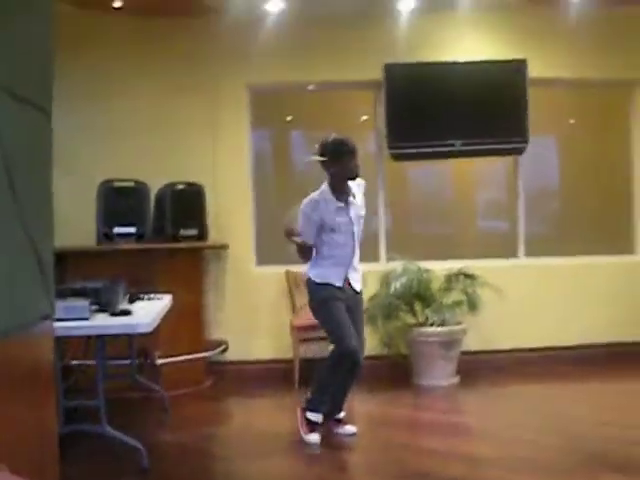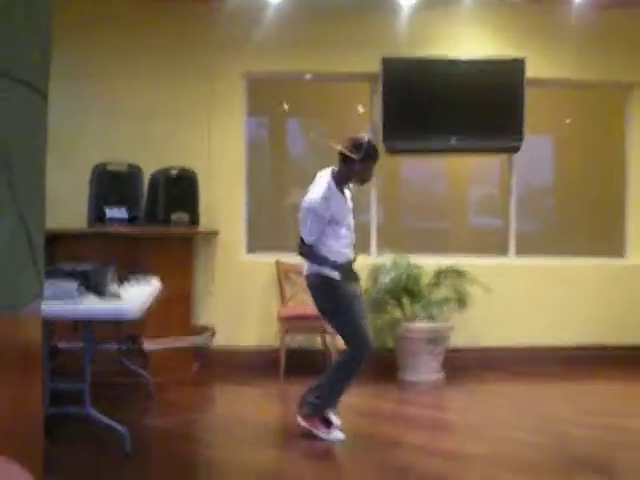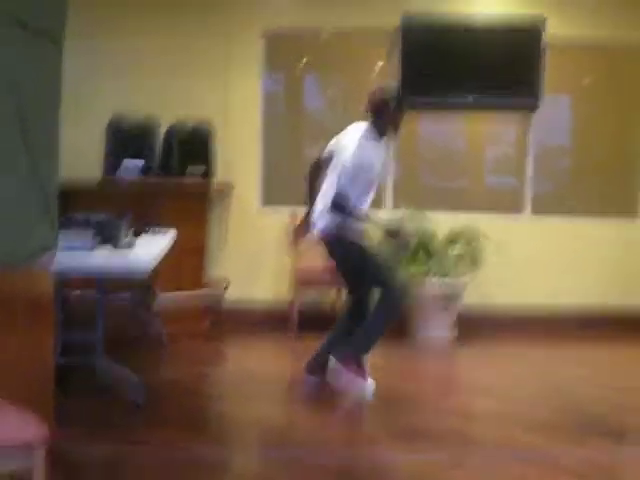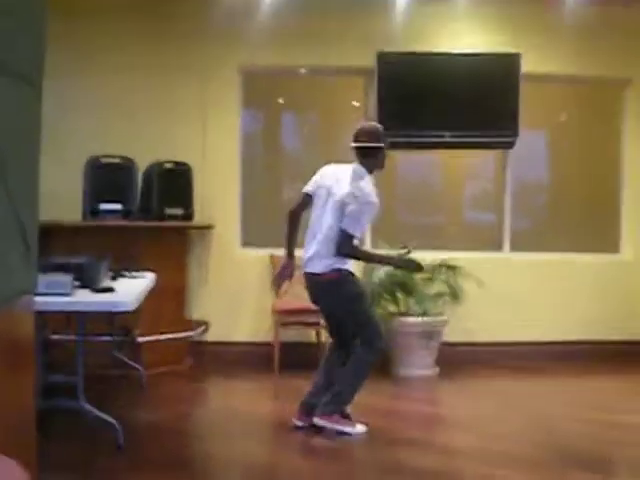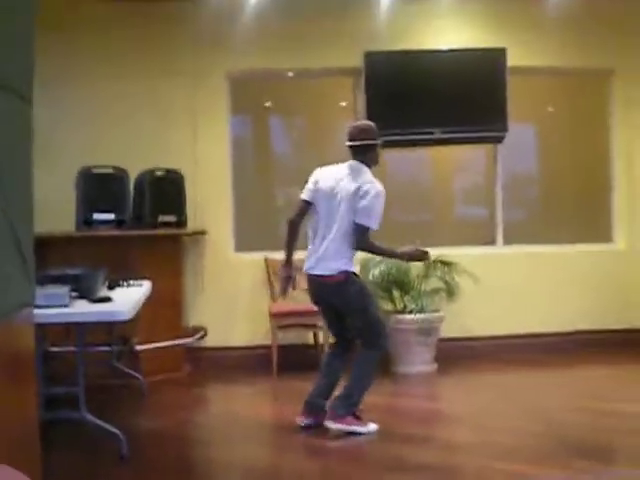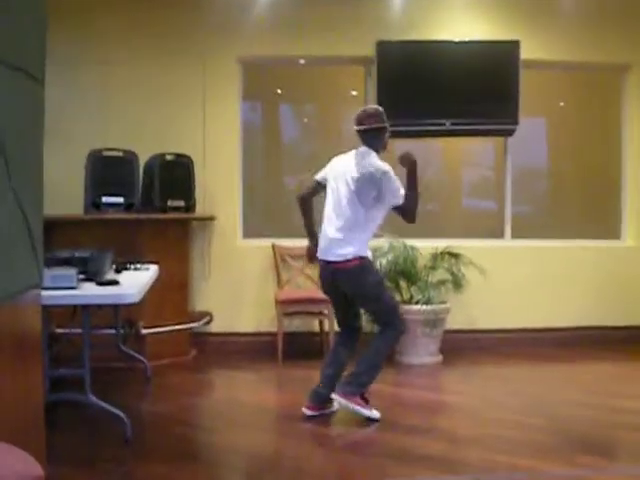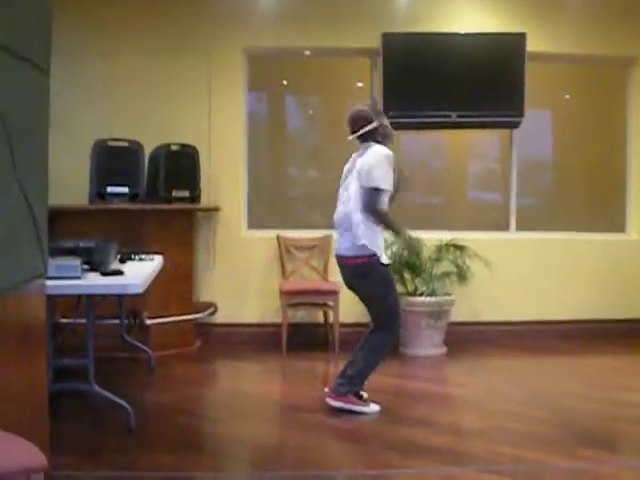
dt=0.3s
person 1, frame 1
left shoulder: (359, 189)
right shoulder: (314, 205)
right elbow: (306, 255)
right wrist: (301, 243)
left hip: (352, 285)
right hip: (324, 286)
left knee: (355, 358)
right knee: (348, 349)
left ankle: (331, 414)
right ankle: (311, 413)
person 1, frame 2
left shoulder: (331, 178)
right shoulder: (320, 201)
right elbow: (305, 247)
right wrist: (338, 266)
left hip: (341, 277)
right hip: (327, 279)
left knee: (357, 346)
right knee: (361, 346)
left ankle: (314, 405)
right ankle: (313, 411)
person 1, frame 3
left shoulder: (355, 130)
right shoulder: (368, 156)
right elbow: (339, 205)
left wrist: (311, 214)
left hip: (333, 230)
right hip: (340, 232)
left knee: (360, 299)
right knee: (393, 295)
left ankle: (320, 365)
right ankle: (349, 358)
person 1, frame 4
left shoulder: (329, 171)
right shoulder: (366, 196)
left elbow: (294, 212)
right elbow: (343, 248)
left wrist: (289, 258)
right wrist: (392, 262)
left hip: (311, 273)
right hip: (334, 275)
left knee: (344, 341)
right knee: (371, 342)
left ankle: (309, 408)
right ankle: (330, 408)
person 1, frame 5
left shoulder: (322, 174)
right shoulder: (373, 189)
left elbow: (295, 220)
right elbow: (359, 242)
left wrist: (288, 264)
right wrist: (402, 254)
left hip: (314, 276)
right hip: (341, 277)
left knee: (345, 341)
right knee: (374, 342)
left ankle: (313, 409)
right ankle: (343, 412)
person 1, frame 6
left shoulder: (338, 162)
right shoulder: (379, 169)
left elbow: (304, 197)
right elbow: (409, 215)
left wrist: (313, 240)
right wrist: (413, 172)
left hip: (326, 262)
right hip: (354, 263)
left knee: (348, 331)
right knee: (392, 326)
left ankle: (320, 399)
right ankle: (352, 390)
person 1, frame 7
left shoulder: (359, 159)
right shoulder: (381, 155)
right elbow: (373, 207)
right wrist: (401, 234)
left hip: (347, 255)
right hip: (364, 256)
left knee: (383, 321)
right knee: (389, 326)
left ankle: (345, 383)
right ankle: (345, 390)
